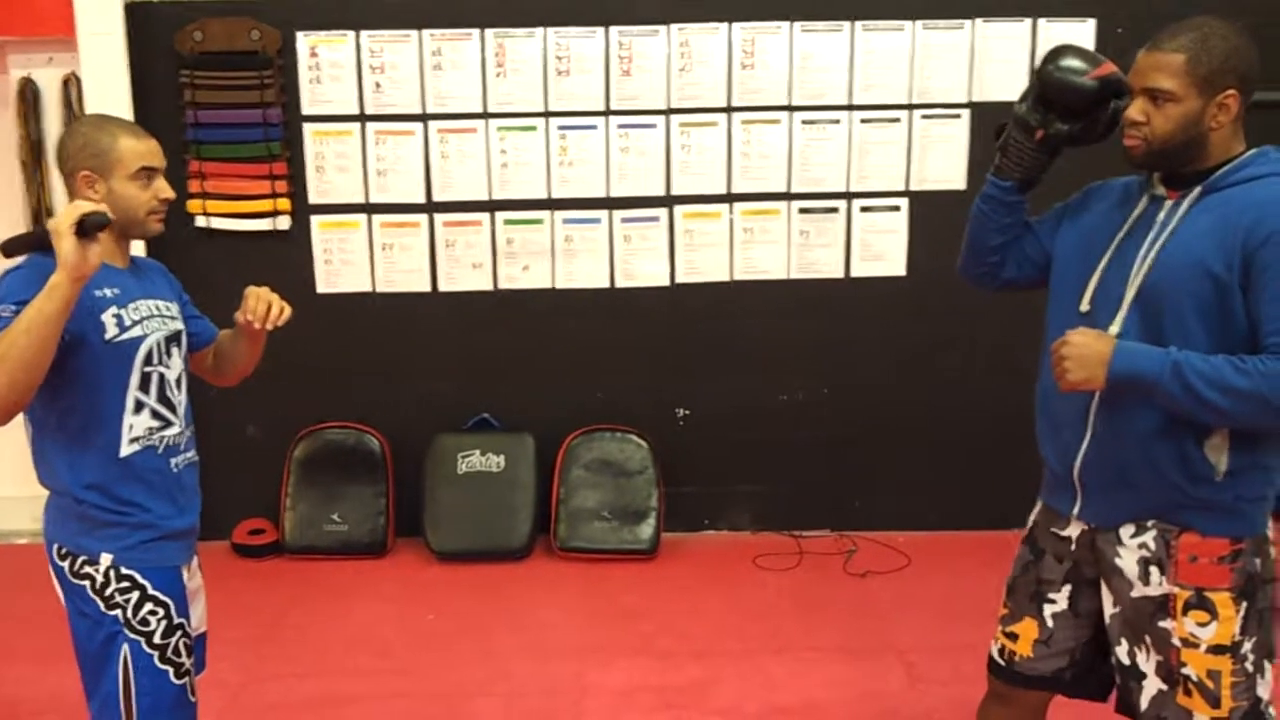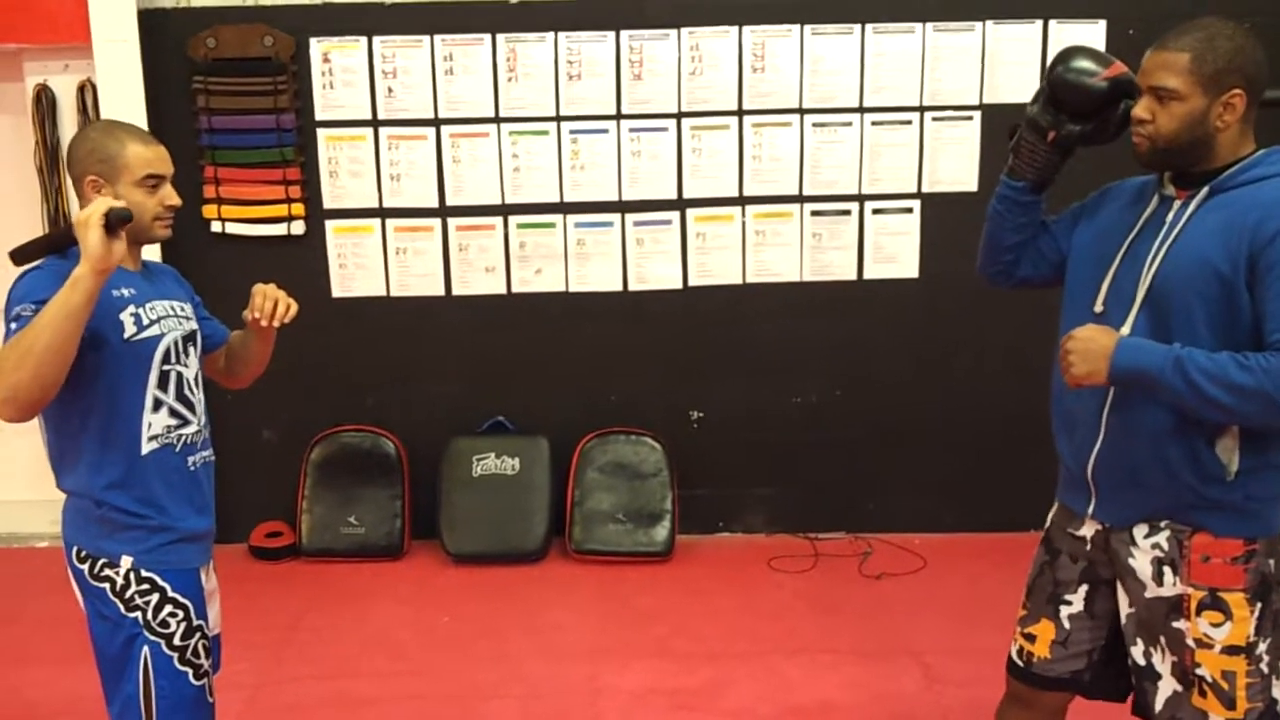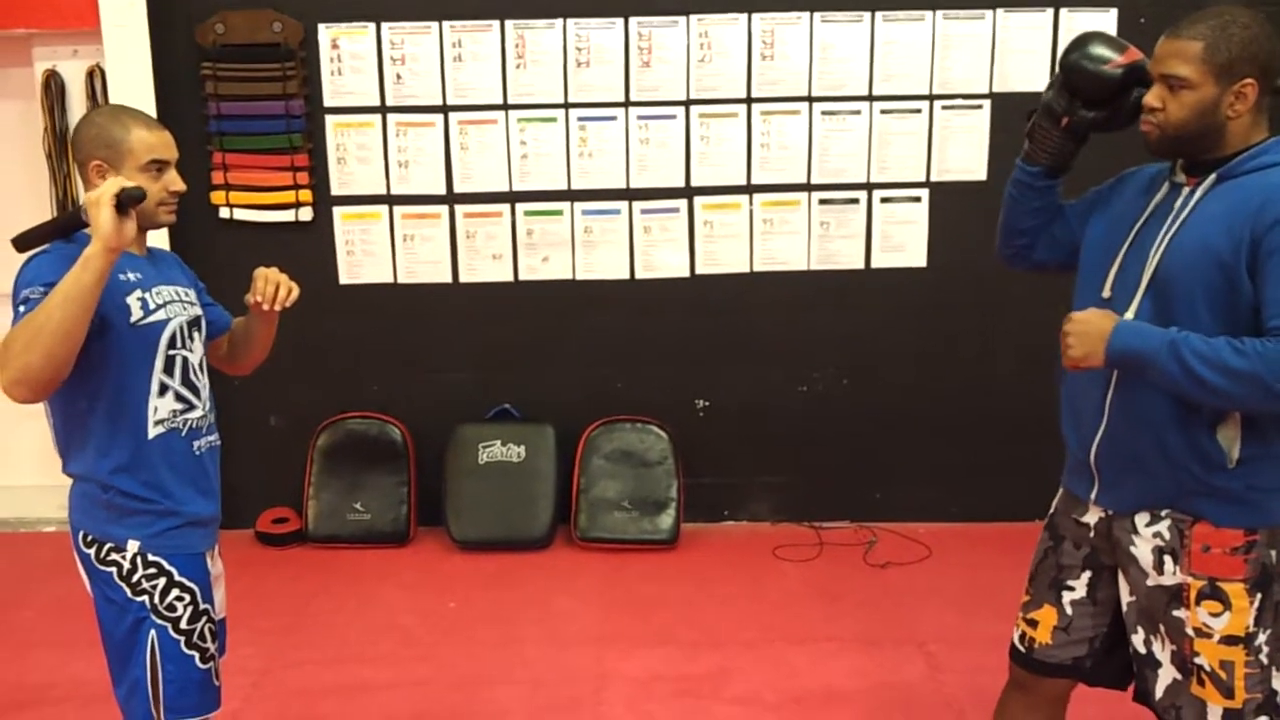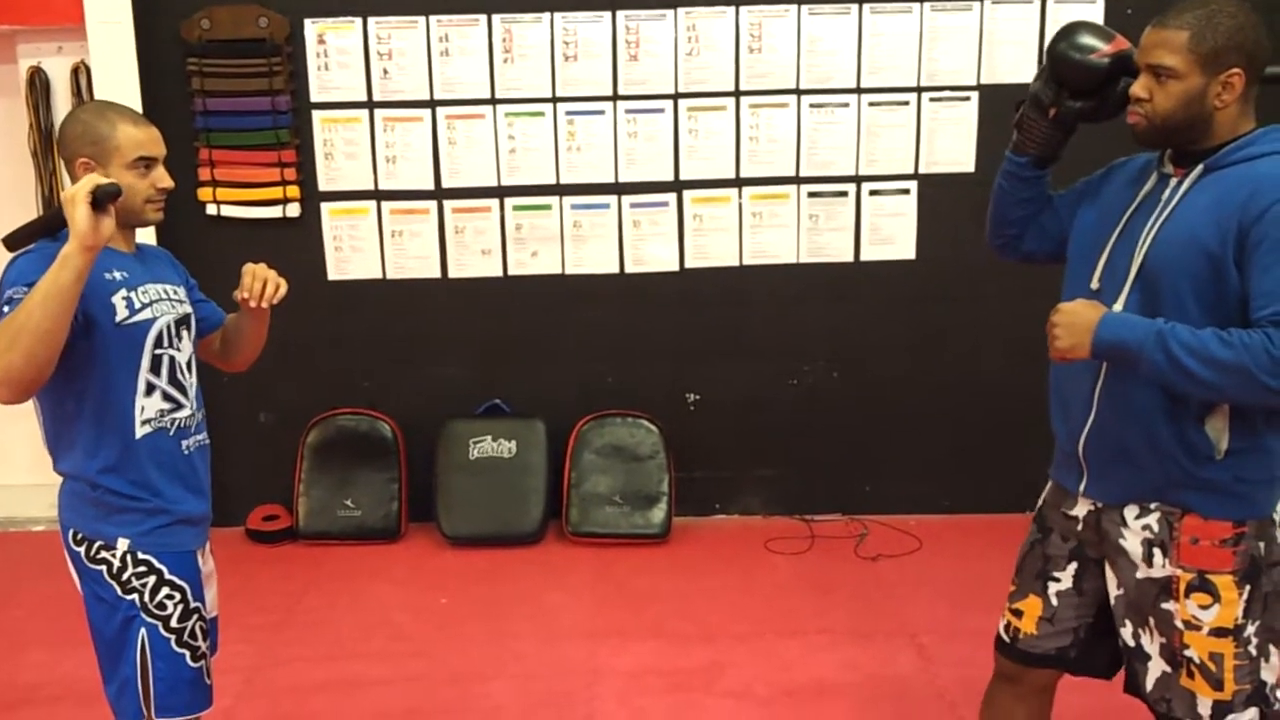
dt=0.7s
person 1, frame 1
right shoulder: (1104, 205)
right elbow: (988, 263)
left wrist: (1126, 364)
right wrist: (1021, 152)
left hip: (1191, 536)
right hip: (1070, 514)
person 1, frame 2
right shoulder: (1118, 205)
right elbow: (1006, 262)
left wrist: (1129, 360)
right wrist: (1034, 152)
left hip: (1205, 534)
right hip: (1087, 513)
person 1, frame 3
right shoulder: (1136, 191)
right elbow: (1025, 244)
left wrist: (1127, 343)
right wrist: (1049, 139)
left hip: (1206, 522)
right hip: (1092, 499)
person 1, frame 4
right shoulder: (1127, 180)
right elbow: (1015, 234)
left wrist: (1115, 335)
right wrist: (1038, 130)
left hip: (1198, 515)
right hip: (1081, 492)
person 2, frame 1
left shoulder: (157, 277)
left elbow: (218, 367)
left wrist: (251, 327)
right wrist: (69, 278)
left hip: (171, 534)
right hip: (110, 548)
person 2, frame 2
left shoulder: (168, 281)
right shoulder: (53, 283)
left elbow: (231, 370)
left wrist: (261, 325)
right wrist: (93, 269)
left hip: (185, 536)
right hip: (127, 549)
person 2, frame 3
left shoulder: (172, 267)
right shoulder: (61, 267)
left elbow: (234, 357)
left wrist: (264, 310)
right wrist: (103, 250)
left hip: (190, 521)
right hip: (135, 532)
person 2, frame 4
left shoulder: (163, 266)
left elbow: (228, 354)
left wrist: (255, 306)
right wrist: (81, 249)
left hip: (182, 520)
right hip: (125, 532)
